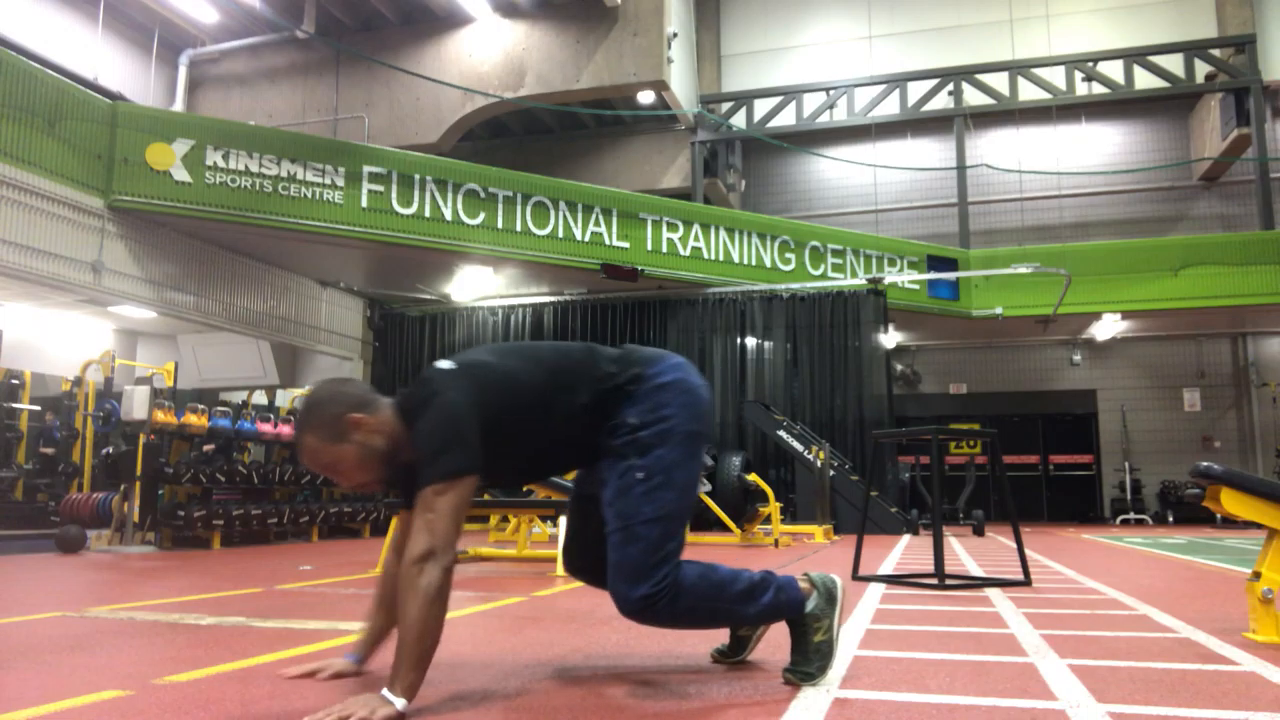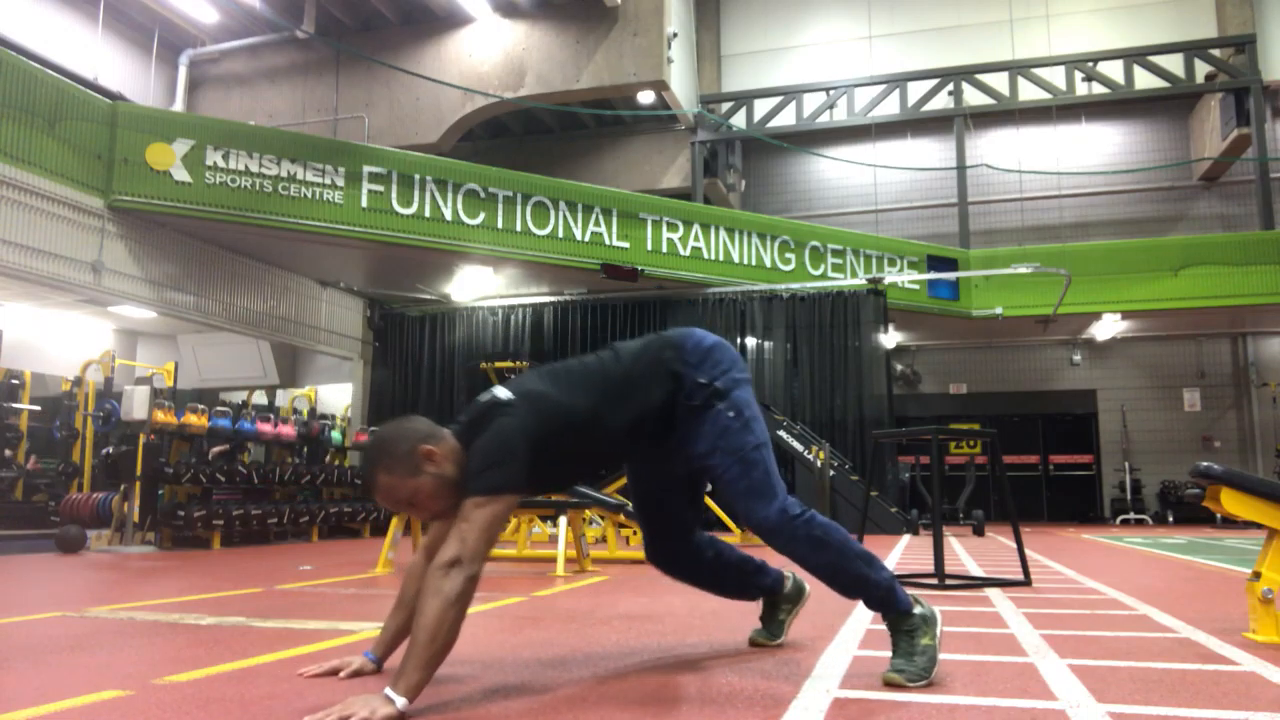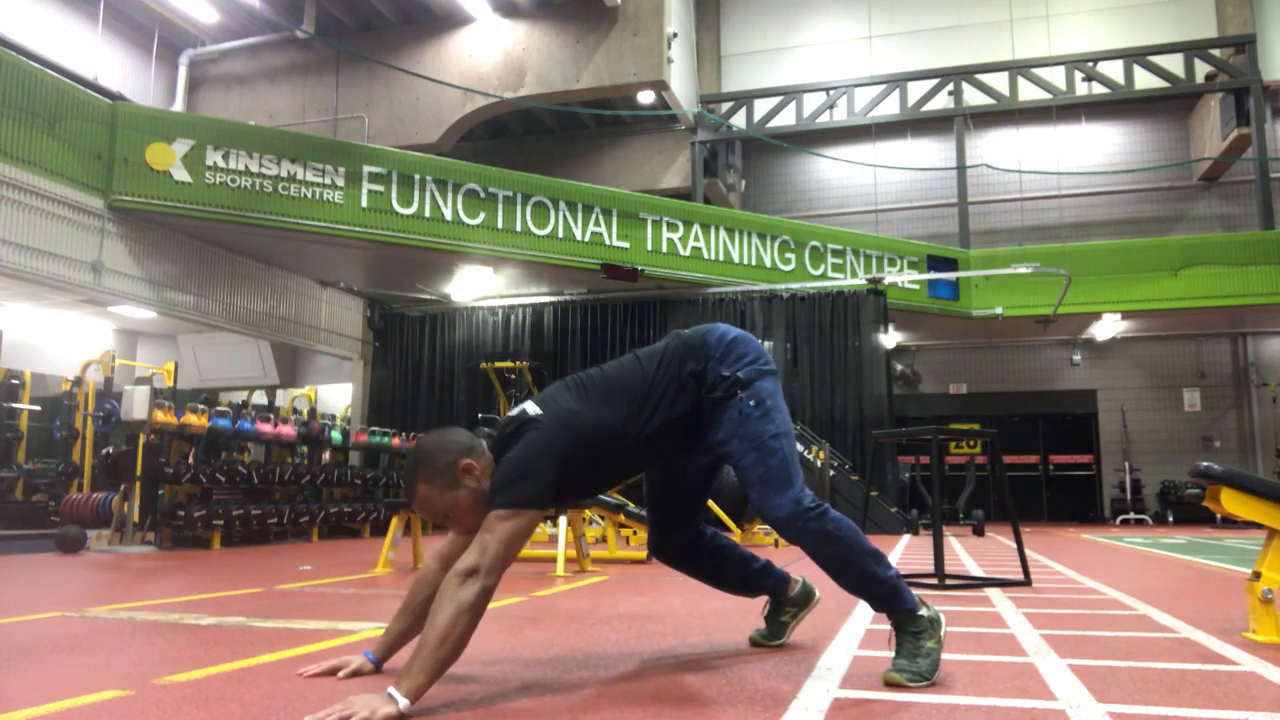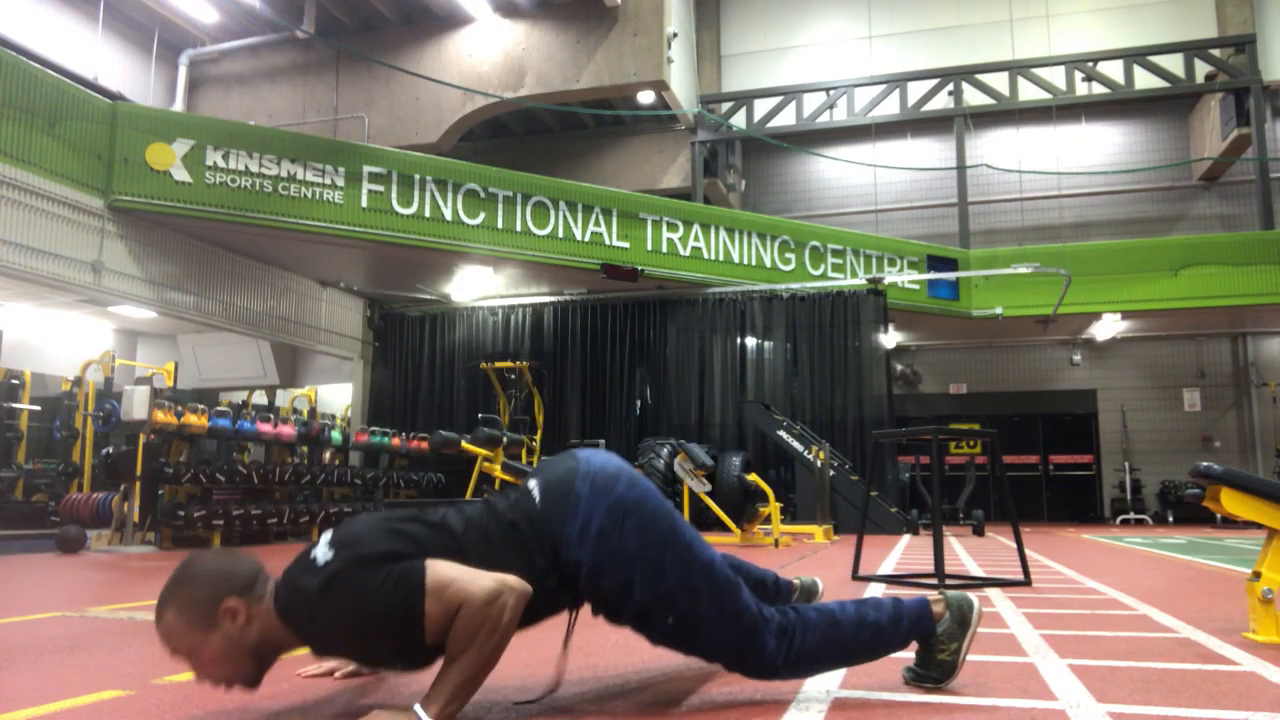
dt=1s
person 1, frame 1
left shoulder: (440, 412)
right shoulder: (416, 433)
left elbow: (430, 560)
right elbow: (407, 552)
right wrist: (359, 654)
left hip: (657, 402)
right hip: (619, 425)
left knee: (641, 590)
right knee: (589, 561)
left ankle: (802, 598)
right ankle: (750, 606)
person 1, frame 2
left shoulder: (499, 441)
right shoulder: (460, 448)
left elbow: (455, 568)
right elbow: (430, 559)
right wrist: (376, 656)
left hip: (695, 376)
right hip: (657, 415)
left knee: (767, 512)
right knee: (669, 547)
left ankle: (907, 616)
right ankle: (779, 592)
person 1, frame 3
left shoulder: (529, 454)
right shoulder: (496, 461)
left elbow: (473, 578)
right elbow: (443, 564)
right wrist: (376, 654)
left hip: (724, 373)
right hip: (687, 415)
left knee: (787, 508)
right knee: (674, 542)
left ankle: (913, 617)
right ankle: (785, 592)
person 1, frame 4
left shoulder: (333, 603)
right shoulder: (317, 585)
left elbow: (499, 596)
left hip: (595, 522)
right hip: (579, 492)
left knee: (764, 647)
right knee: (694, 578)
left ankle: (936, 614)
right ankle: (787, 590)
